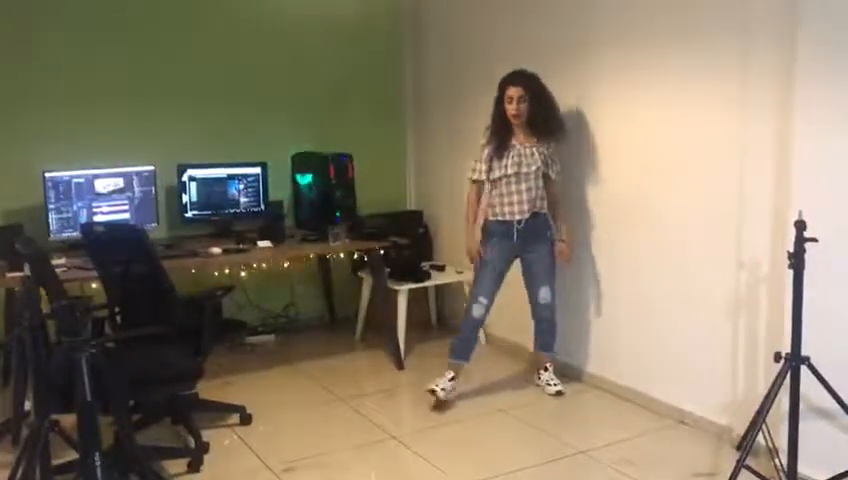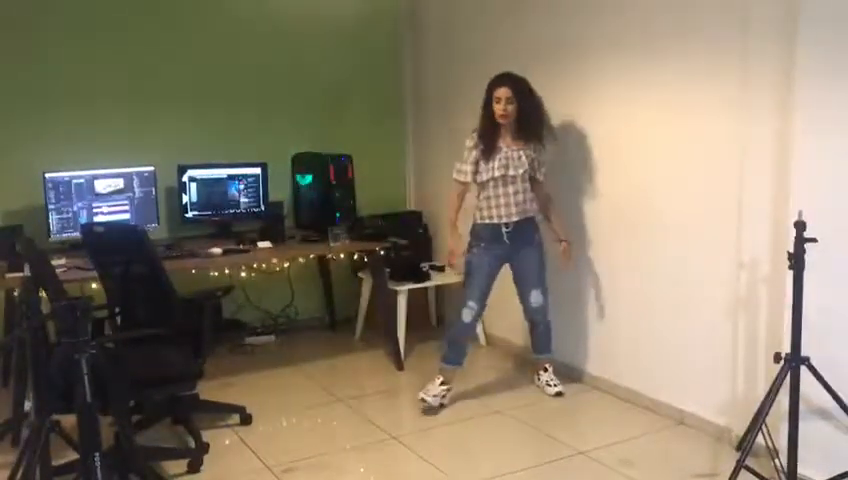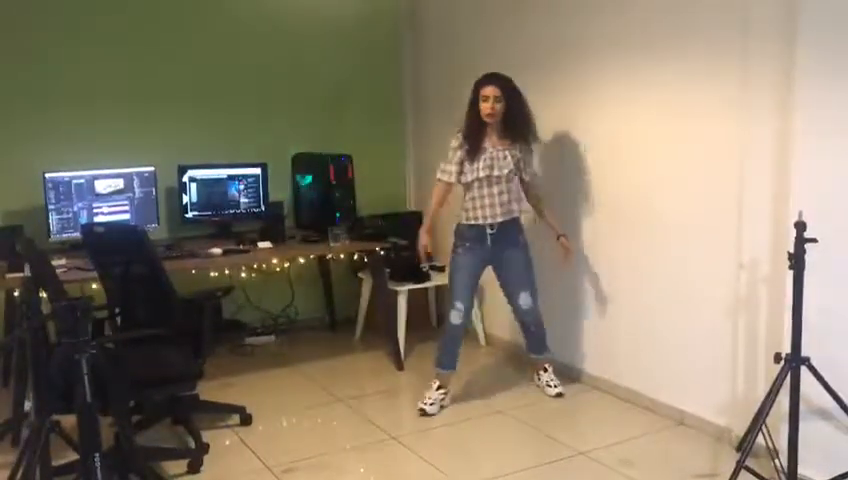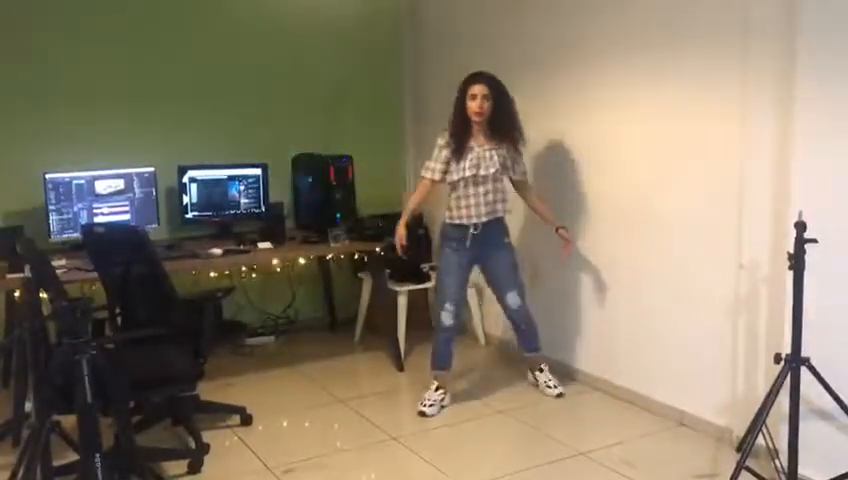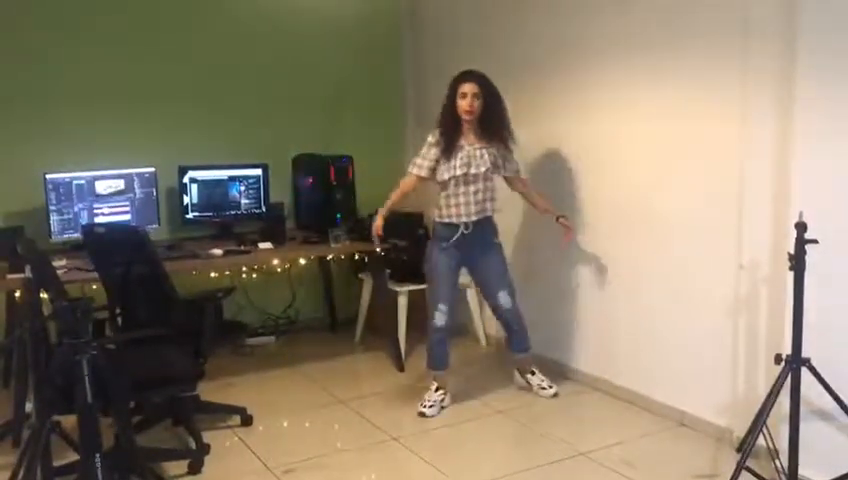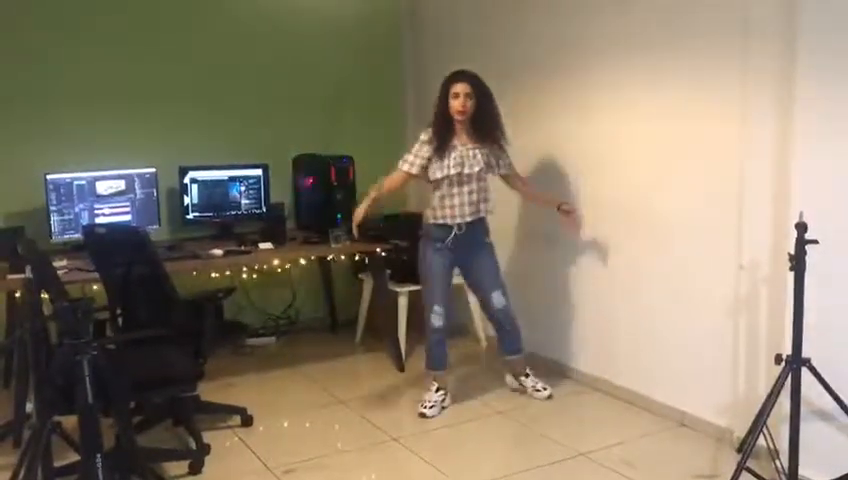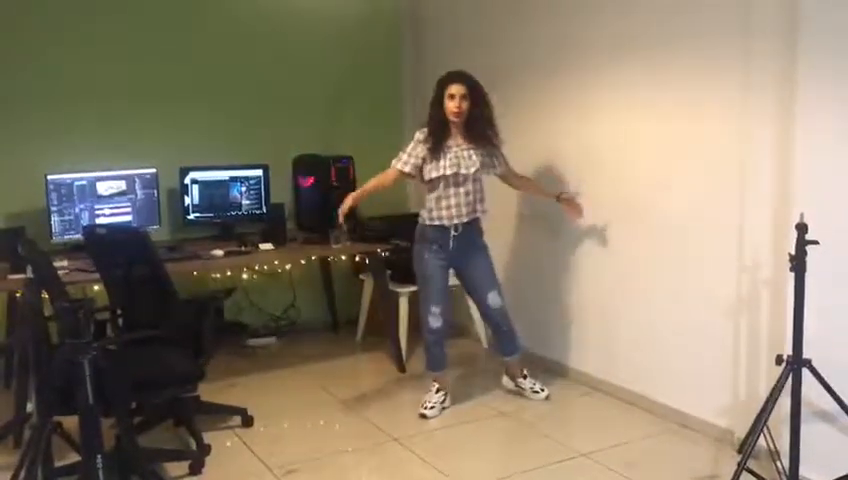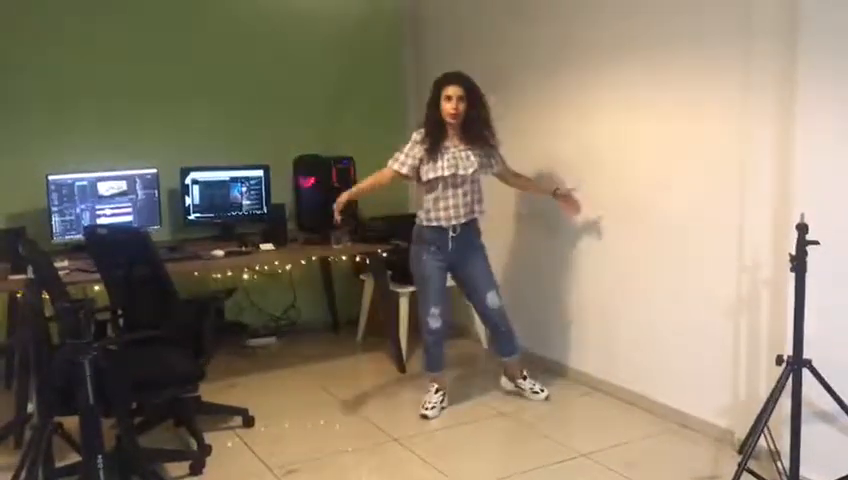
dt=0.1s
person 1, frame 1
left shoulder: (546, 143)
right shoulder: (492, 141)
left elbow: (551, 191)
right elbow: (476, 189)
left wrist: (561, 233)
right wrist: (472, 233)
left hip: (537, 231)
right hip: (498, 232)
left knee: (545, 305)
right knee: (478, 306)
left ankle: (544, 369)
right ankle: (451, 376)
person 1, frame 2
left shoulder: (532, 146)
right shoulder: (478, 143)
left elbow: (541, 192)
right elbow: (460, 188)
left wrist: (560, 233)
right wrist: (453, 233)
left hip: (525, 235)
right hip: (486, 236)
left knee: (537, 307)
right knee: (469, 310)
left ankle: (543, 370)
right ankle: (443, 382)
person 1, frame 3
left shoulder: (518, 146)
right shoulder: (463, 143)
left elbow: (531, 192)
right elbow: (443, 186)
left wrist: (557, 231)
right wrist: (425, 227)
left hip: (509, 235)
right hip: (470, 237)
left knee: (527, 308)
right knee: (457, 313)
left ankle: (542, 370)
right ankle: (441, 385)
person 1, frame 4
left shoulder: (506, 146)
right shoulder: (449, 143)
left elbow: (525, 190)
right elbow: (427, 183)
left wrist: (556, 225)
right wrist: (403, 220)
left hip: (493, 235)
right hip: (455, 237)
left knee: (516, 307)
right knee: (447, 314)
left ankle: (537, 369)
right ankle: (439, 387)
person 1, frame 5
left shoulder: (496, 144)
right shoulder: (439, 141)
left elbow: (519, 184)
right elbow: (412, 179)
left wrist: (554, 215)
right wrist: (383, 211)
left hip: (483, 235)
right hip: (445, 236)
left knee: (507, 307)
right knee: (440, 315)
left ankle: (527, 371)
right ankle: (439, 387)
person 1, frame 6
left shoulder: (489, 144)
right shoulder: (432, 140)
left elbow: (516, 180)
right elbow: (400, 176)
left wrist: (556, 205)
right wrist: (367, 200)
left hip: (475, 236)
right hip: (438, 237)
left knee: (500, 307)
right knee: (436, 315)
left ankle: (519, 373)
right ankle: (438, 387)
person 1, frame 7
left shoulder: (484, 143)
right shoulder: (426, 140)
left elbow: (512, 177)
right elbow: (393, 173)
left wrist: (556, 196)
right wrist: (355, 195)
left hip: (470, 237)
right hip: (433, 239)
left knee: (496, 308)
right knee: (434, 316)
left ankle: (515, 374)
right ankle: (439, 388)
person 1, frame 8
left shoulder: (481, 144)
right shoulder: (423, 141)
left elbow: (509, 175)
right elbow: (389, 173)
left wrist: (554, 192)
right wrist: (351, 193)
left hip: (468, 238)
right hip: (431, 239)
left knee: (494, 308)
right knee: (433, 317)
left ankle: (515, 375)
right ankle: (437, 388)
